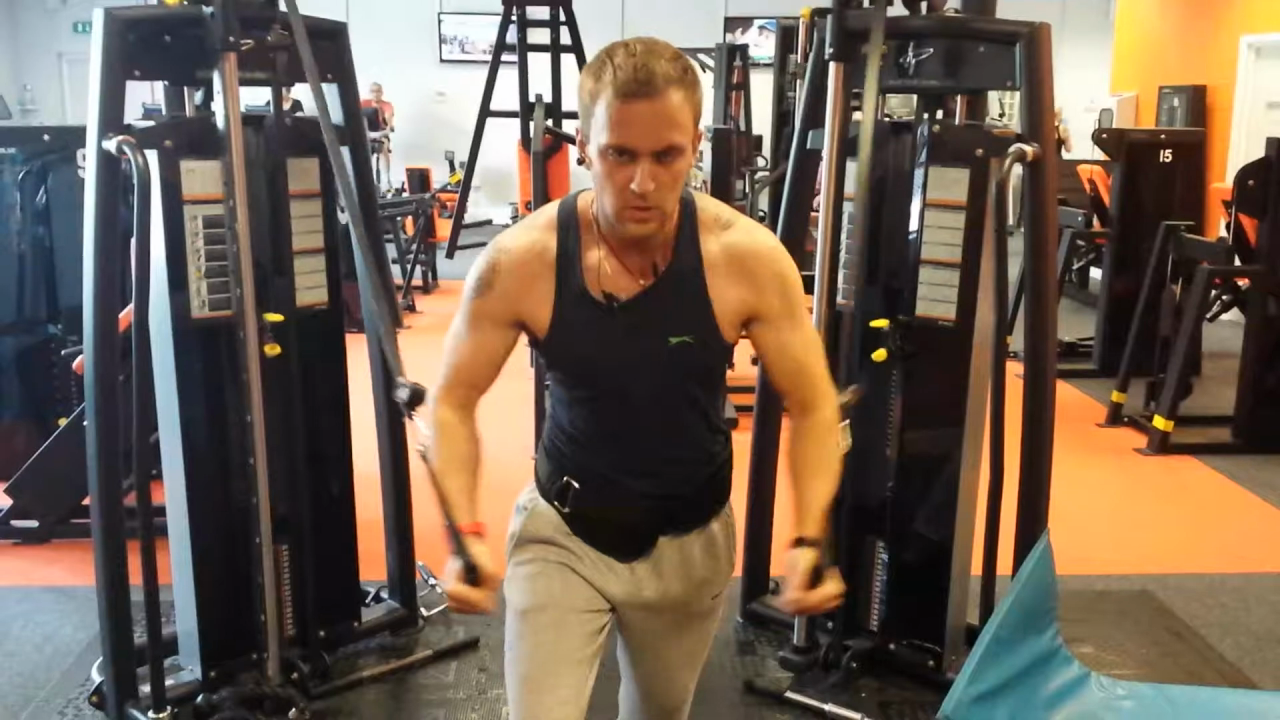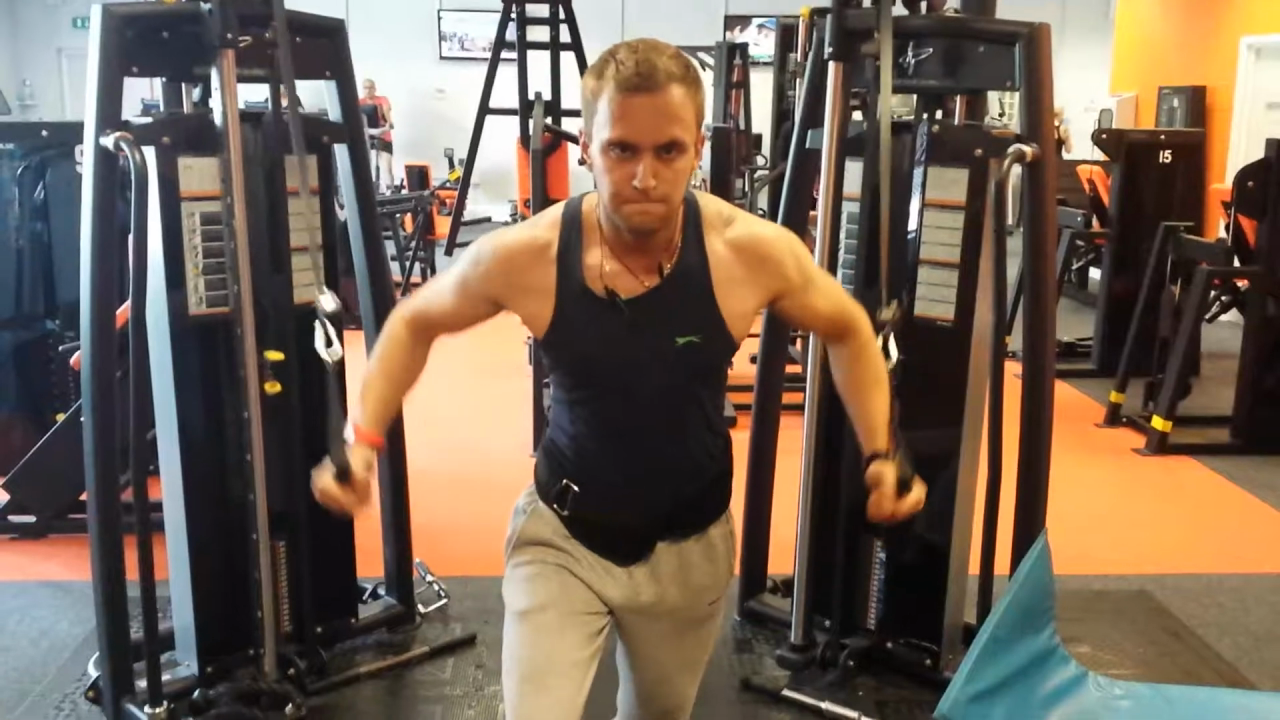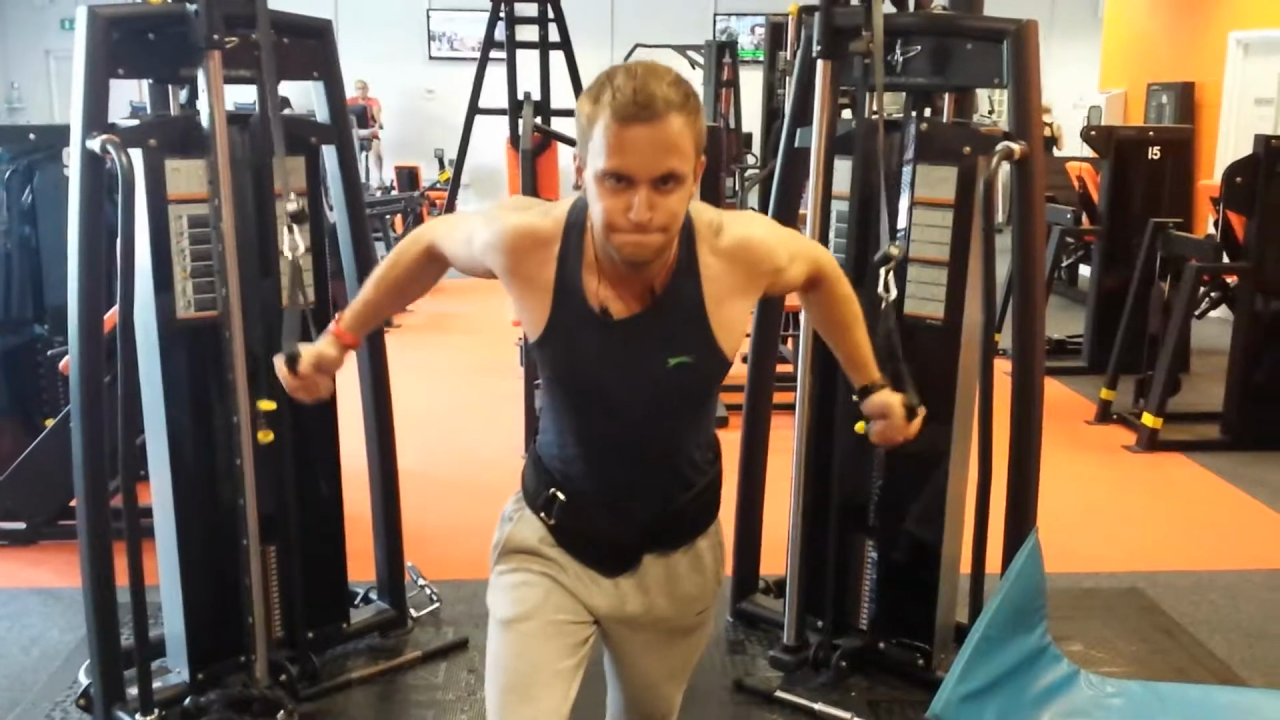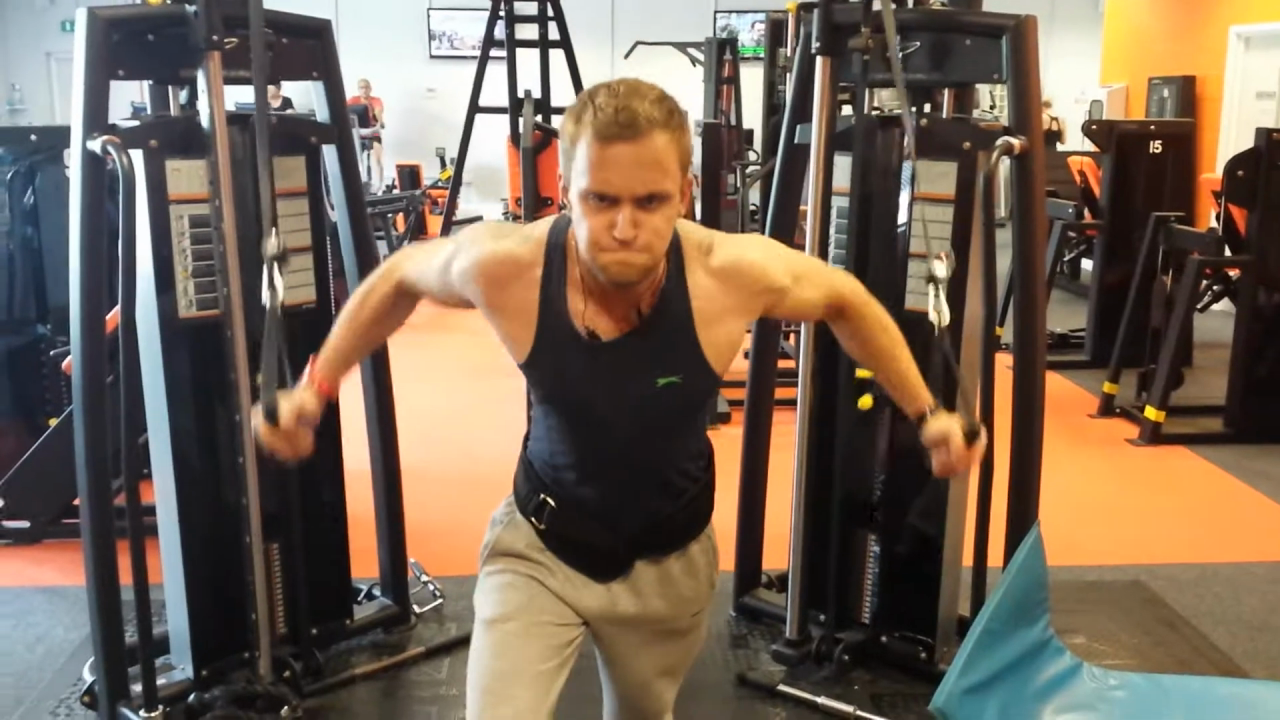
dt=0.3s
person 1, frame 1
left shoulder: (748, 256)
right shoulder: (520, 260)
left elbow: (812, 405)
right elbow: (453, 402)
left wrist: (806, 539)
right wrist: (469, 534)
left hip: (690, 537)
right hip: (563, 530)
person 1, frame 2
left shoulder: (752, 250)
right shoulder: (526, 254)
left elbow: (847, 331)
right elbow: (417, 321)
left wrist: (880, 453)
right wrist: (364, 445)
left hip: (689, 541)
right hip: (562, 534)
person 1, frame 3
left shoulder: (744, 251)
right shoulder: (526, 240)
left elbow: (819, 272)
right elbow: (431, 243)
left wrist: (871, 386)
right wrist: (339, 340)
left hip: (678, 552)
right hip: (549, 543)
person 1, frame 4
left shoulder: (736, 273)
right shoulder: (507, 266)
left elbow: (846, 298)
right elbow: (405, 272)
left wrist: (926, 409)
right wrist: (316, 381)
left hip: (671, 556)
right hip: (539, 544)
